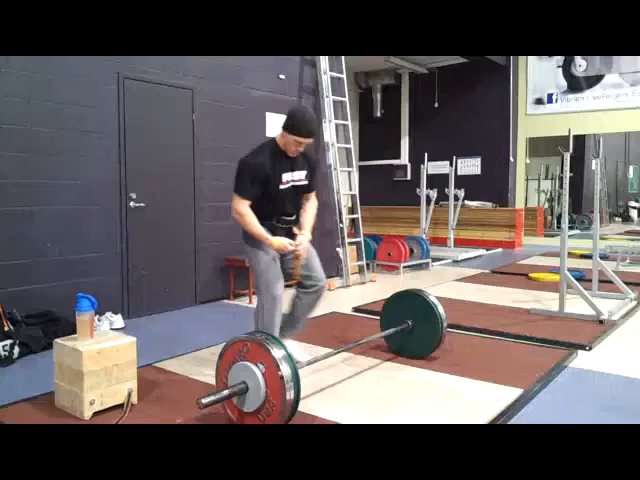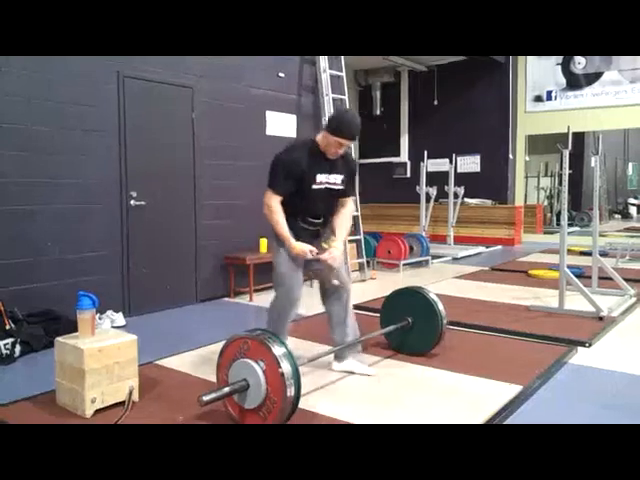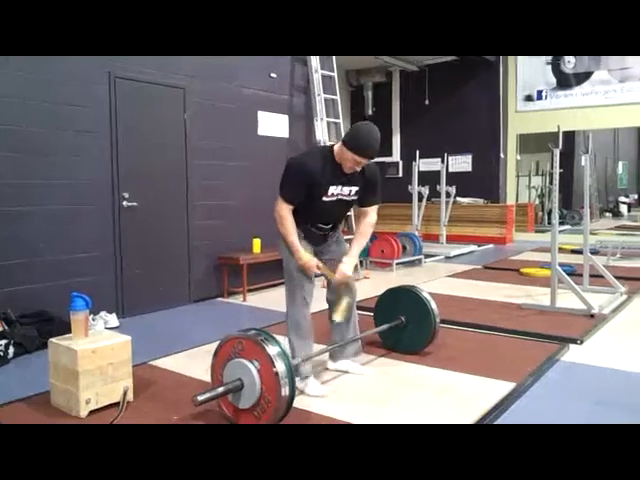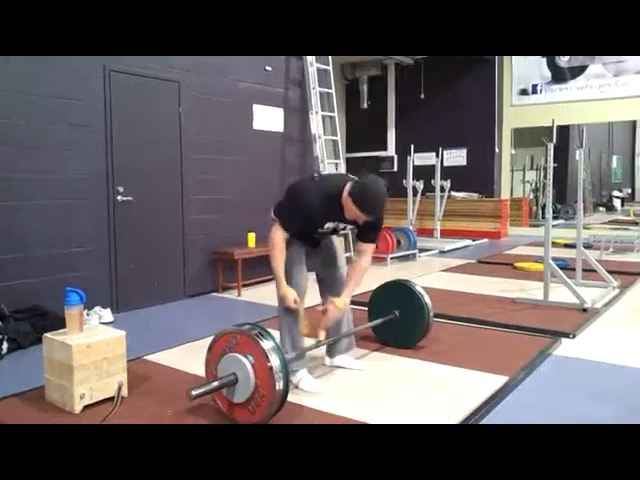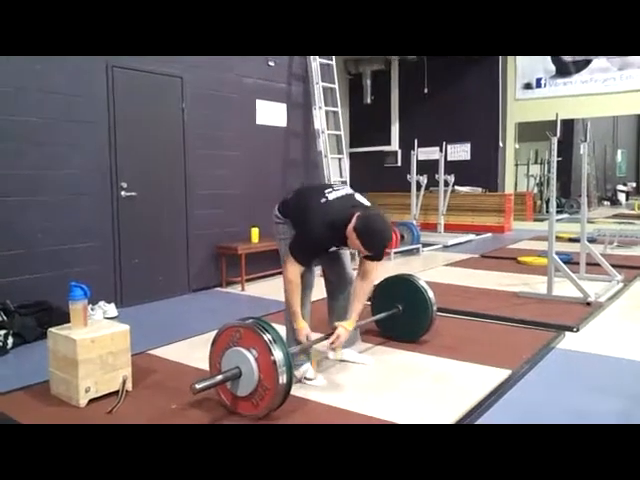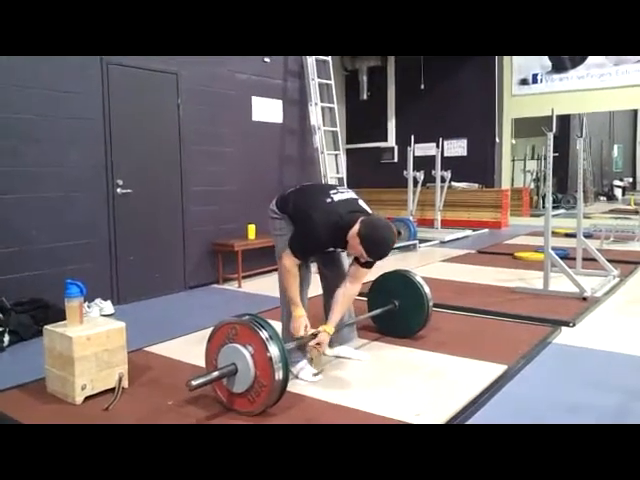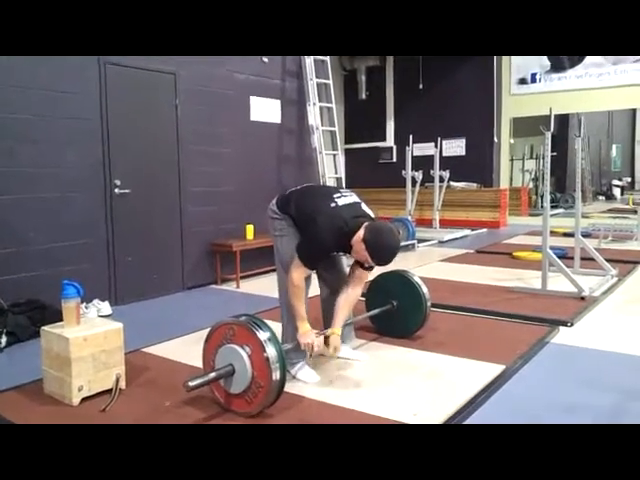
dt=0.4s
person 1, frame 1
left shoulder: (307, 161)
right shoulder: (256, 161)
left elbow: (310, 200)
right elbow: (239, 208)
left wrist: (305, 234)
right wrist: (269, 240)
left hip: (292, 232)
right hip: (261, 234)
left knee: (315, 281)
right knee: (272, 294)
left ankle: (285, 335)
person 1, frame 2
left shoulder: (347, 164)
right shoulder: (293, 158)
left elbow: (346, 206)
right elbow: (271, 203)
left wrist: (338, 244)
right wrist: (292, 244)
left hip: (322, 236)
right hip: (291, 235)
left knee: (339, 290)
right knee: (289, 295)
left ankle: (345, 356)
person 1, frame 3
left shoulder: (369, 174)
right shoulder: (306, 165)
left elbow: (368, 218)
right elbow: (282, 210)
left wrist: (350, 259)
right wrist: (300, 254)
left hip: (332, 235)
right hip: (298, 235)
right knee: (300, 298)
left ankle: (341, 356)
right ankle: (301, 372)
person 1, frame 4
left shoulder: (371, 210)
right shoulder: (309, 196)
left elbow: (363, 256)
right elbow: (277, 235)
left wrist: (341, 300)
right wrist: (282, 286)
left hip: (323, 236)
right hip: (290, 233)
left knee: (337, 287)
right knee: (295, 298)
left ankle: (338, 352)
right ankle: (294, 367)
person 1, frame 5
left shoulder: (374, 229)
right shoulder: (317, 228)
left elbow: (366, 278)
right elbow: (291, 273)
left wrist: (349, 324)
right wrist: (299, 322)
right hip: (291, 221)
left knee: (344, 279)
right knee: (303, 284)
left ankle: (342, 346)
right ankle: (299, 361)
person 1, frame 6
left shoulder: (372, 235)
right shoulder: (319, 227)
left elbow: (352, 283)
right elbow: (287, 263)
left wrist: (328, 328)
right wrist: (298, 312)
right hip: (287, 216)
left knee: (338, 277)
right knee: (298, 281)
left ankle: (339, 342)
right ankle: (296, 358)
person 1, frame 7
left shoulder: (373, 238)
right shoulder: (326, 232)
left elbow: (354, 286)
right elbow: (296, 277)
left wrist: (336, 331)
right wrist: (304, 327)
left hip: (318, 211)
right hip: (286, 216)
left knee: (337, 278)
right knee: (297, 284)
left ankle: (339, 343)
right ankle: (294, 358)
